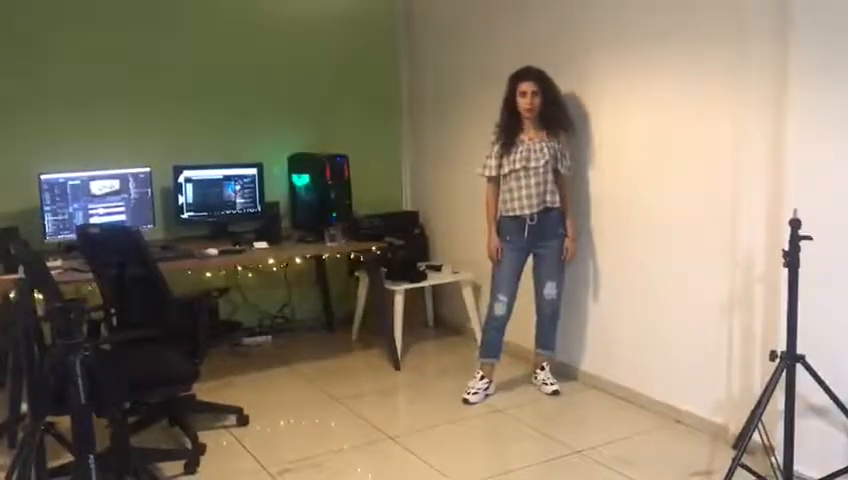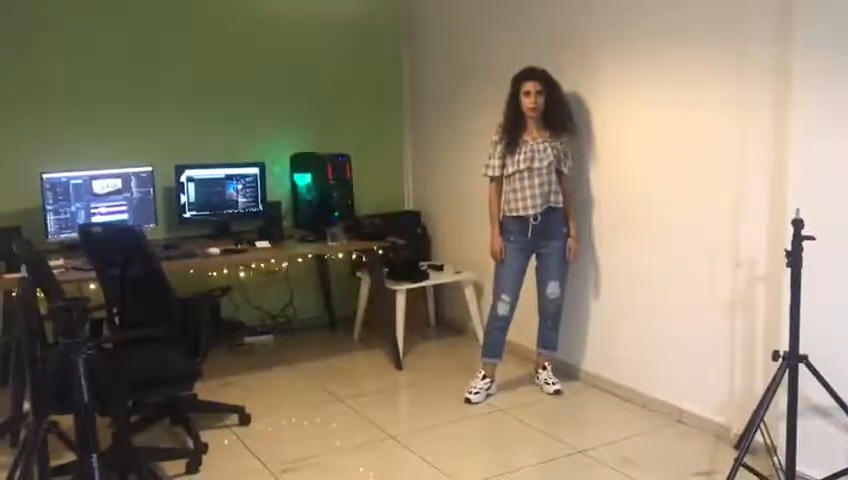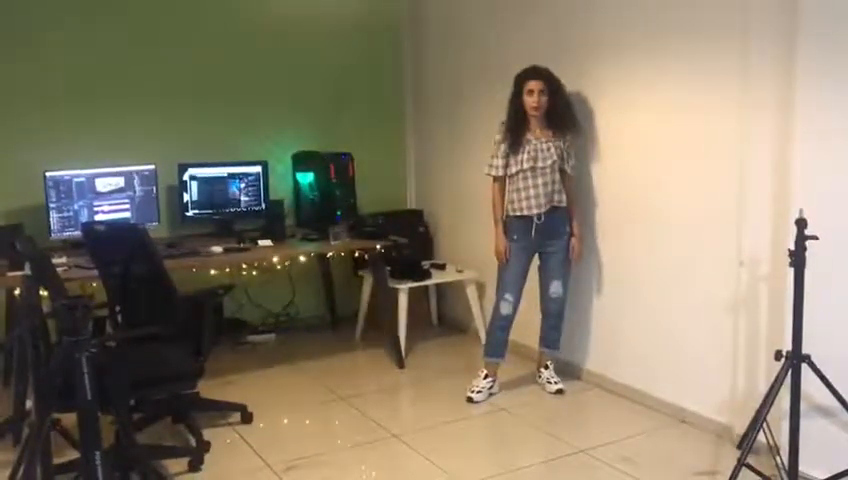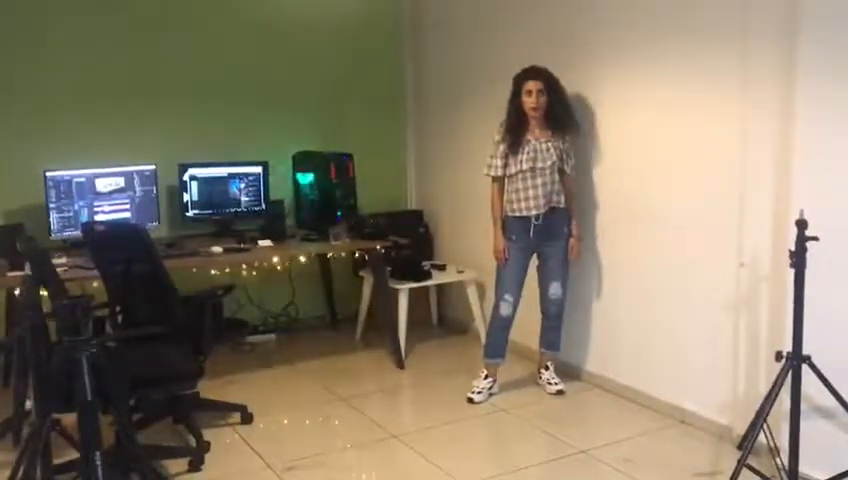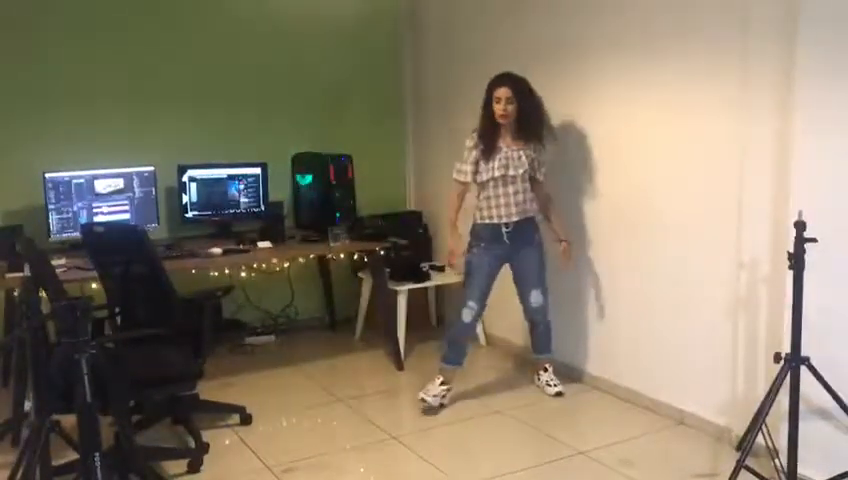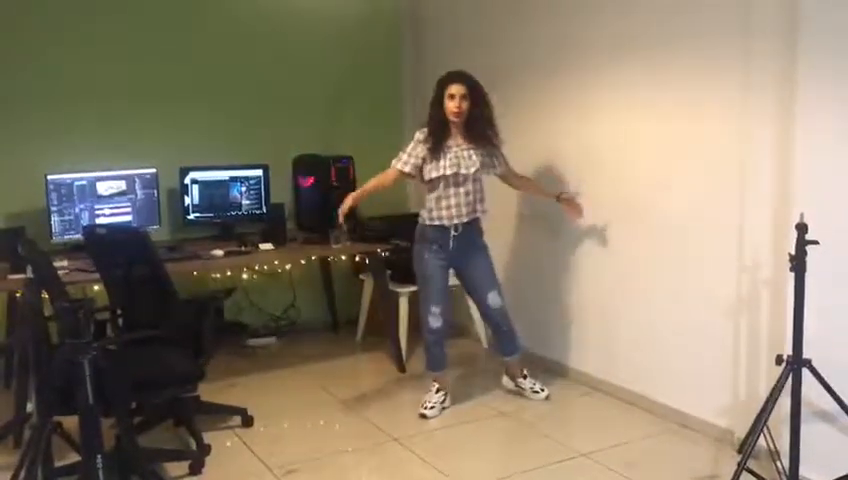
dt=0.5s
person 1, frame 1
left shoulder: (555, 139)
right shoulder: (503, 140)
left elbow: (563, 188)
right elbow: (492, 189)
left wrist: (570, 231)
right wrist: (492, 234)
left hip: (549, 227)
right hip: (512, 228)
left knee: (549, 301)
right knee: (500, 303)
left ankle: (542, 368)
right ankle: (485, 376)
person 1, frame 2
left shoulder: (558, 139)
right shoulder: (505, 138)
left elbow: (565, 186)
right elbow: (494, 187)
left wrist: (573, 231)
right wrist: (495, 233)
left hip: (552, 227)
right hip: (516, 228)
left knee: (551, 301)
right knee: (503, 302)
left ankle: (543, 368)
right ankle: (486, 375)
person 1, frame 3
left shoulder: (561, 138)
right shoulder: (508, 138)
left elbow: (568, 185)
right elbow: (497, 187)
left wrist: (576, 229)
right wrist: (499, 233)
left hip: (556, 226)
right hip: (519, 227)
left knee: (554, 300)
right knee: (506, 302)
left ankle: (545, 367)
right ankle: (489, 375)
person 1, frame 4
left shoulder: (560, 138)
right shoulder: (507, 138)
left elbow: (567, 185)
right elbow: (497, 187)
left wrist: (574, 229)
right wrist: (497, 232)
left hip: (553, 227)
right hip: (517, 227)
left knee: (554, 301)
right knee: (505, 303)
left ankle: (546, 368)
right ankle: (488, 376)
person 1, frame 5
left shoulder: (532, 146)
right shoulder: (478, 143)
left elbow: (541, 192)
right elbow: (460, 188)
left wrist: (560, 233)
right wrist: (453, 233)
left hip: (525, 235)
right hip: (486, 236)
left knee: (537, 307)
right knee: (469, 310)
left ankle: (543, 370)
right ankle: (443, 382)
person 1, frame 6
left shoulder: (484, 143)
right shoulder: (426, 140)
left elbow: (512, 177)
right elbow: (393, 173)
left wrist: (556, 196)
right wrist: (355, 195)
left hip: (470, 237)
right hip: (433, 239)
left knee: (496, 308)
right knee: (434, 316)
left ankle: (515, 374)
right ankle: (439, 388)
